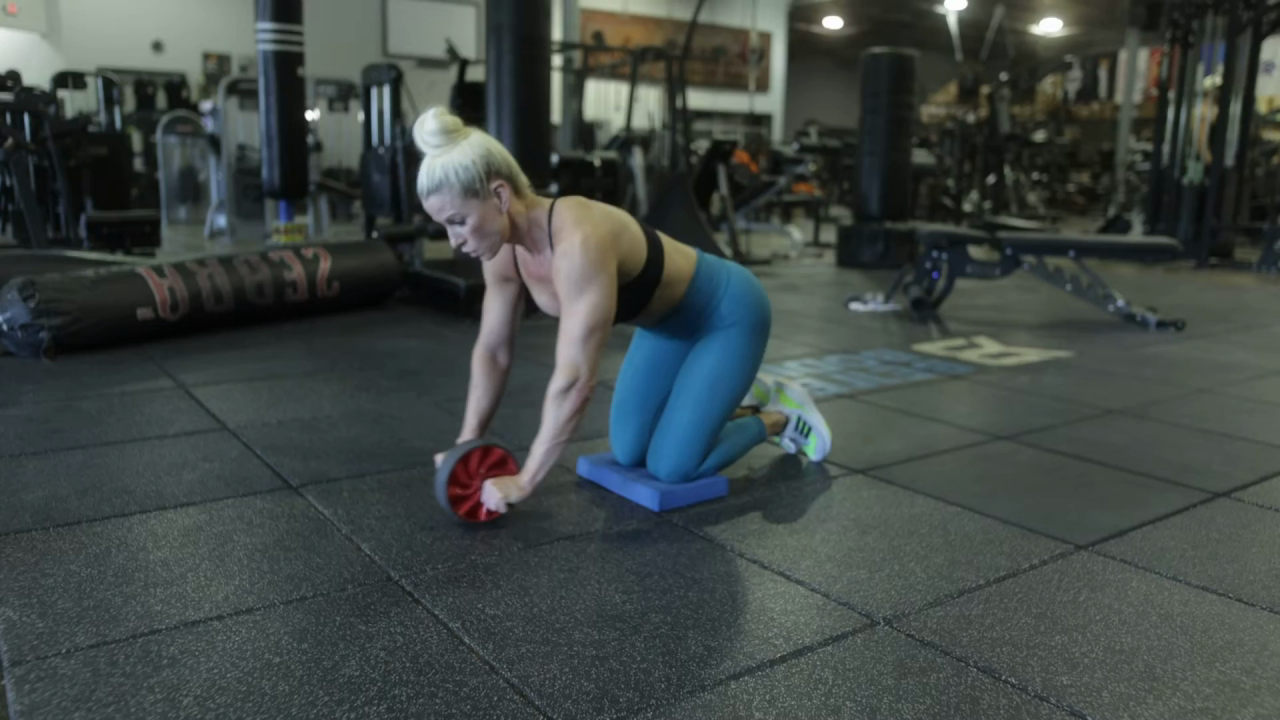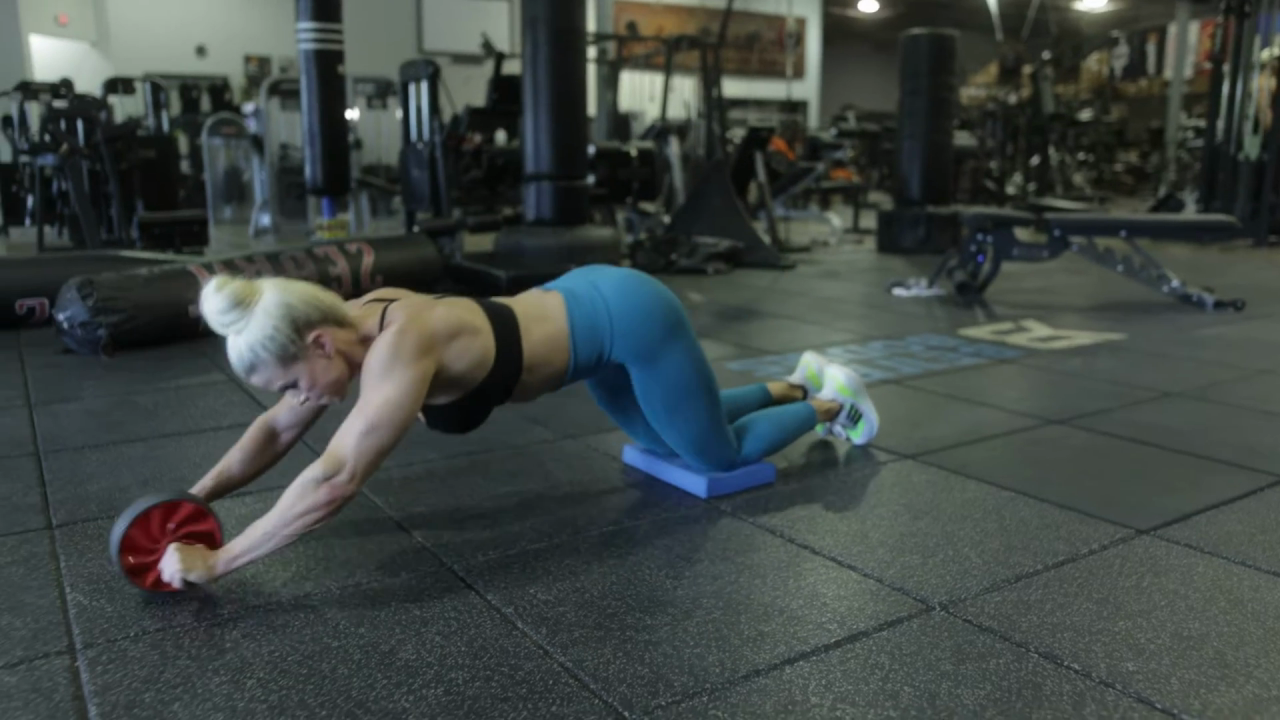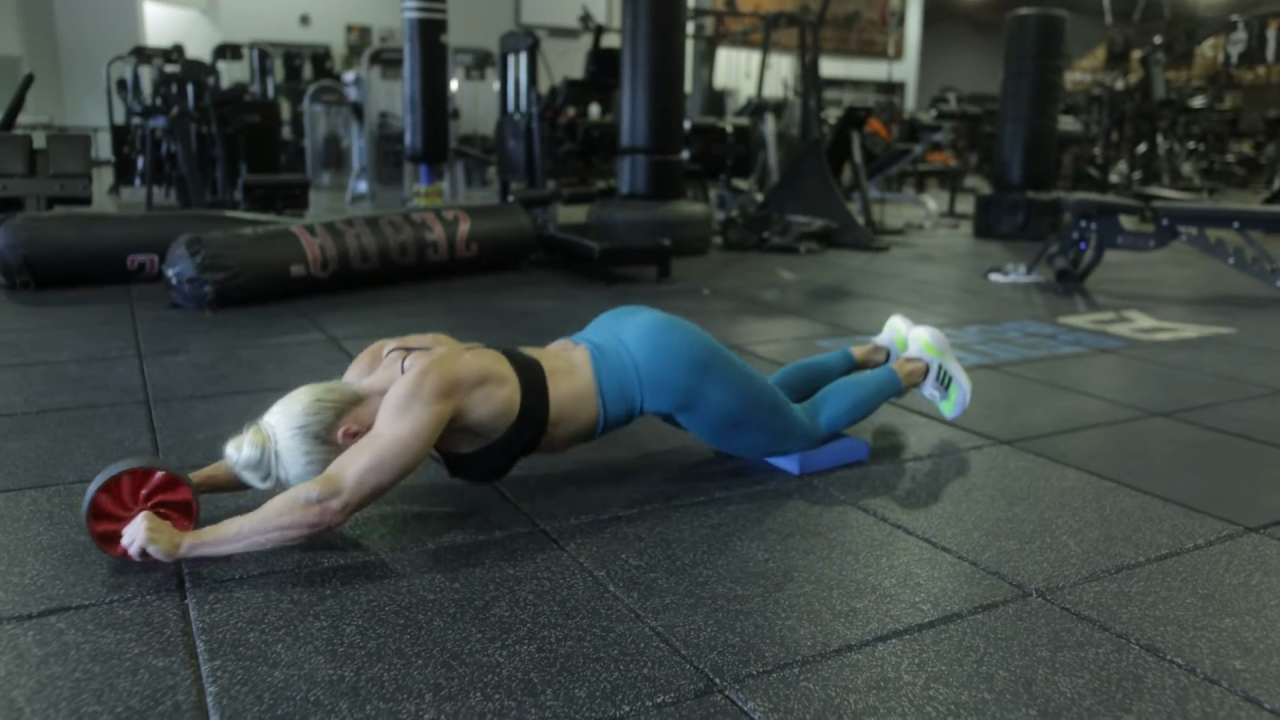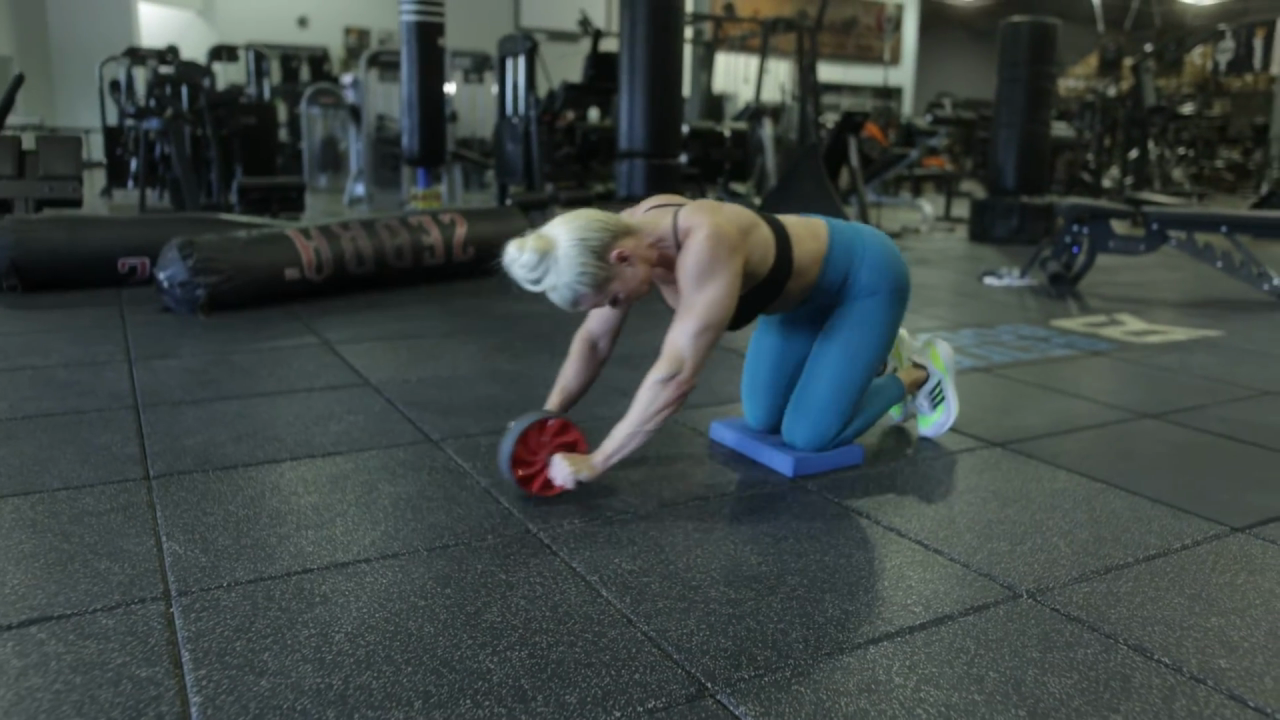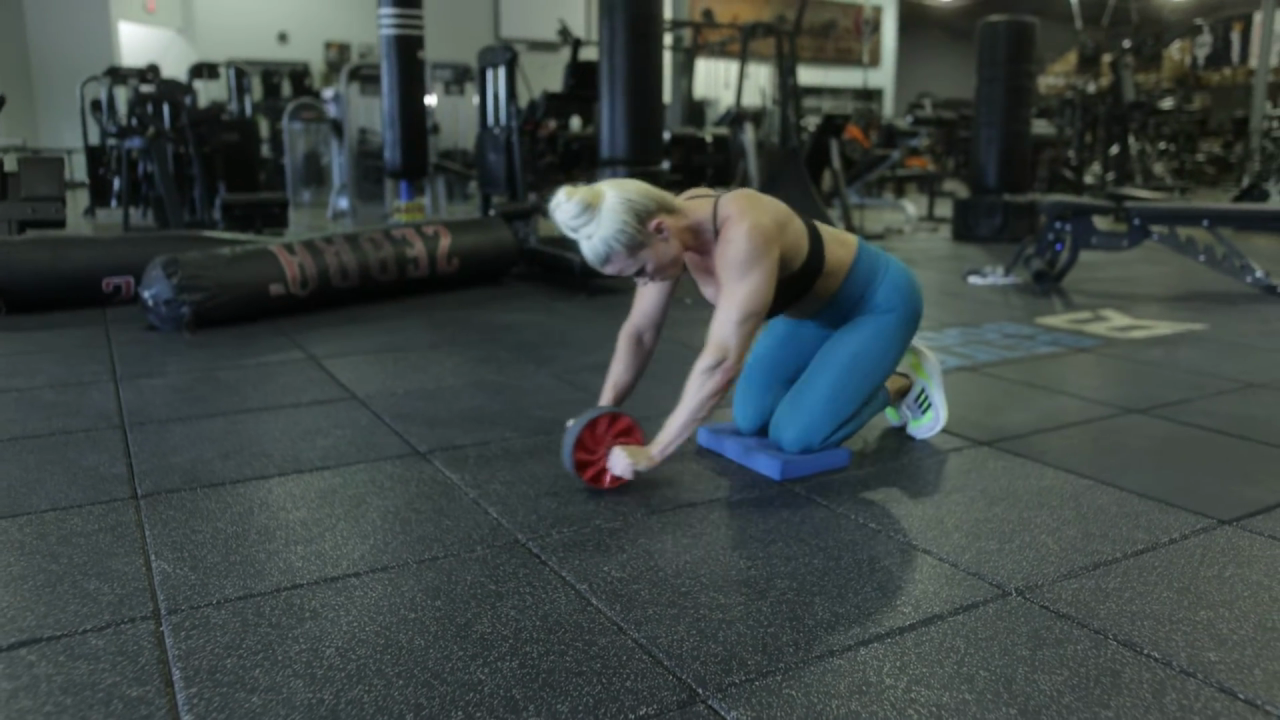
dt=1s
person 1, frame 1
left shoulder: (579, 240)
right shoulder: (506, 245)
left elbow: (575, 380)
right elbow: (492, 352)
left wrist: (523, 481)
right wrist: (465, 443)
left hip: (730, 313)
right hip: (670, 323)
left knee: (672, 468)
right knee: (629, 454)
left ankle: (780, 420)
right ankle: (748, 399)
person 1, frame 2
left shoulder: (402, 345)
right shoulder: (354, 324)
left elbow: (333, 482)
right elbow: (277, 428)
left wrist: (212, 562)
right wrist: (194, 497)
left hip: (627, 316)
right hip: (586, 305)
left knee: (721, 455)
right knee: (669, 442)
left ankle: (832, 403)
right ankle: (792, 384)
person 1, frame 3
left shoulder: (418, 392)
right shoulder: (373, 369)
left elbow: (323, 506)
right elbow: (290, 446)
left wrist: (184, 545)
right wrist: (193, 482)
left hip: (660, 362)
right hip: (622, 342)
left knee: (797, 432)
right knee: (759, 399)
left ankle: (915, 367)
right ankle: (874, 349)
person 1, frame 4
left shoulder: (703, 244)
right shoulder: (627, 233)
left elbow: (674, 374)
right elbow: (593, 339)
left wrist: (595, 463)
right wrist: (549, 417)
left hip: (866, 280)
right hip: (807, 285)
left knee: (807, 437)
right knee: (762, 423)
left ankle: (918, 375)
right ankle: (882, 359)
person 1, frame 5
left shoulder: (744, 235)
right shoulder: (670, 226)
left elbow: (722, 363)
right elbow: (639, 331)
left wrist: (652, 453)
left hip: (879, 301)
right hip: (817, 306)
left knee: (796, 437)
right knee: (749, 423)
left ankle: (900, 383)
right ankle: (878, 367)
